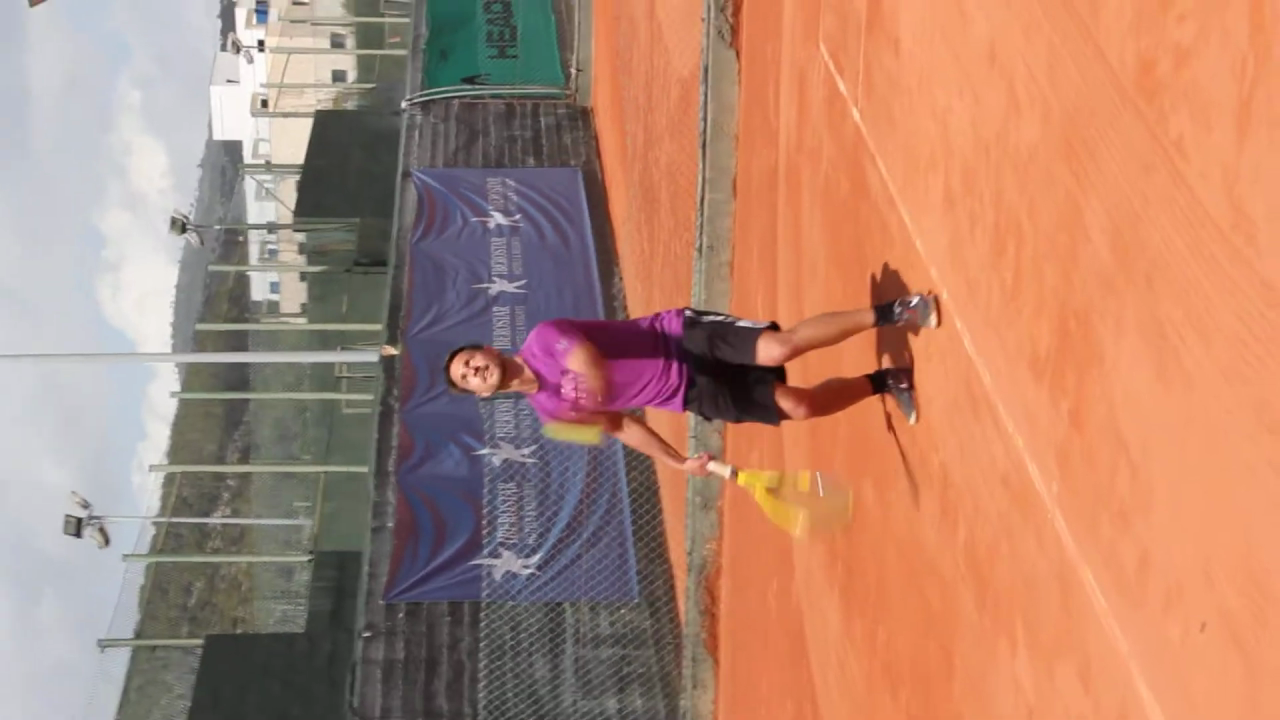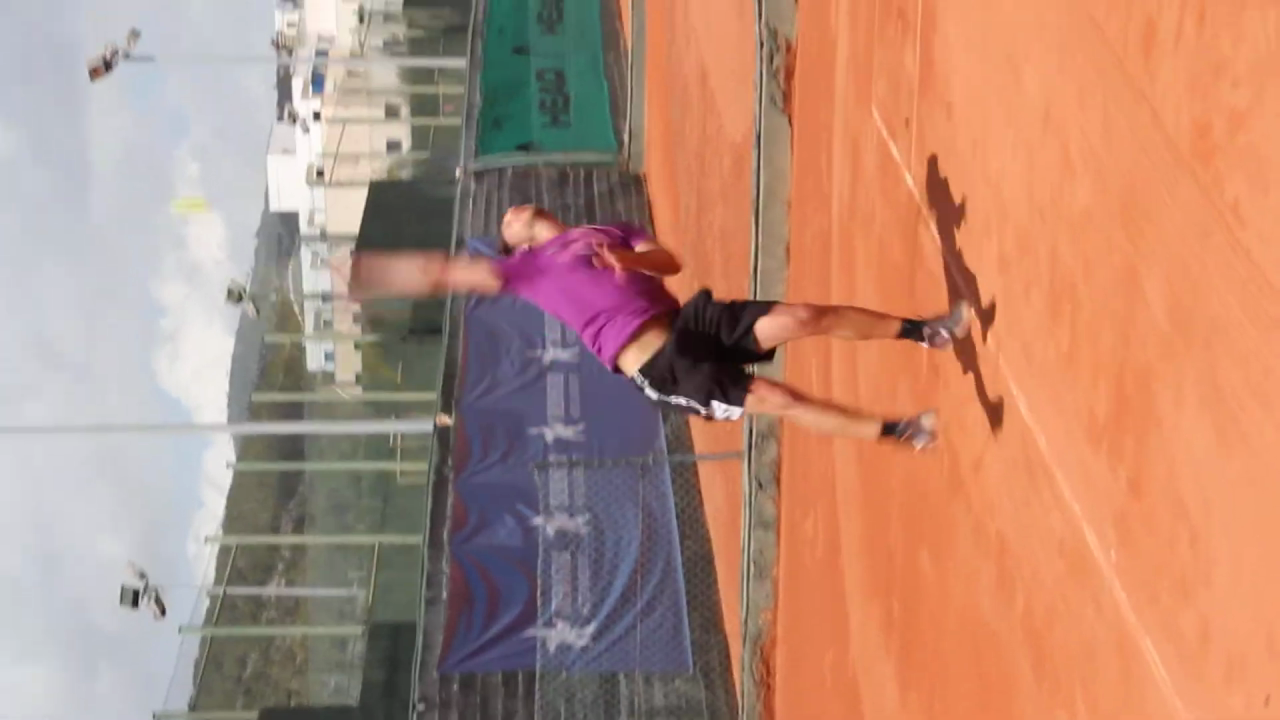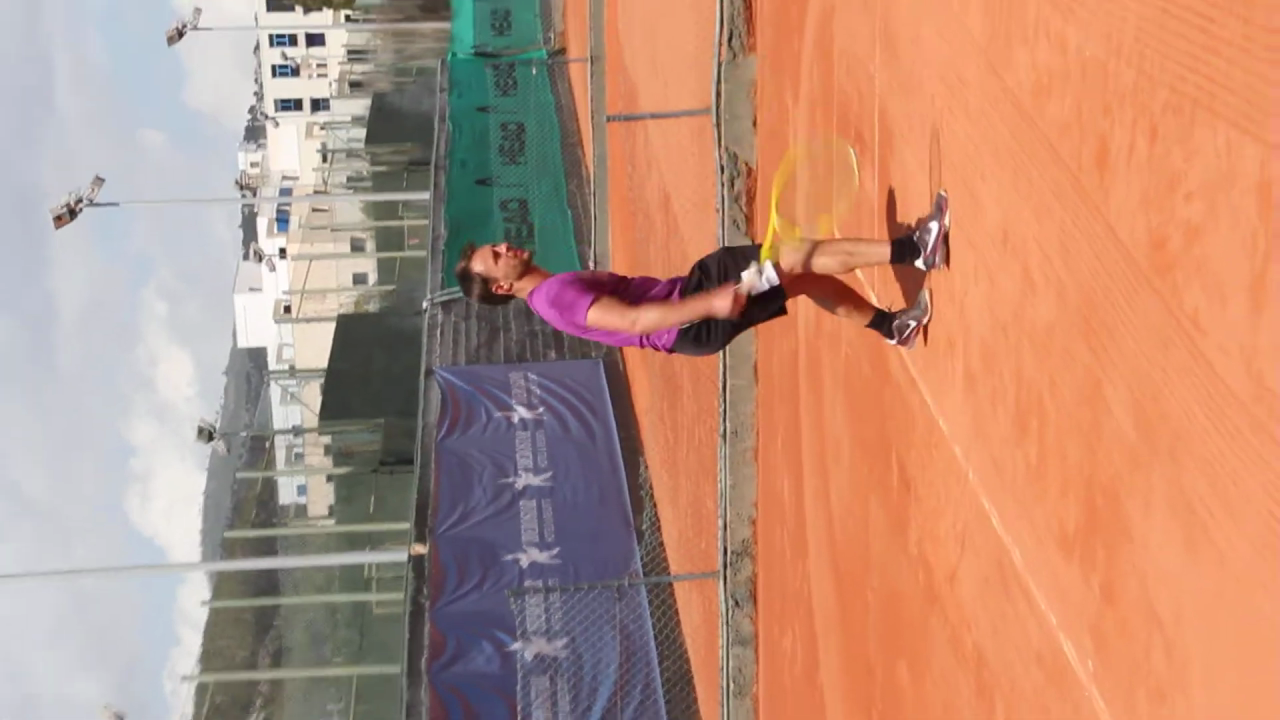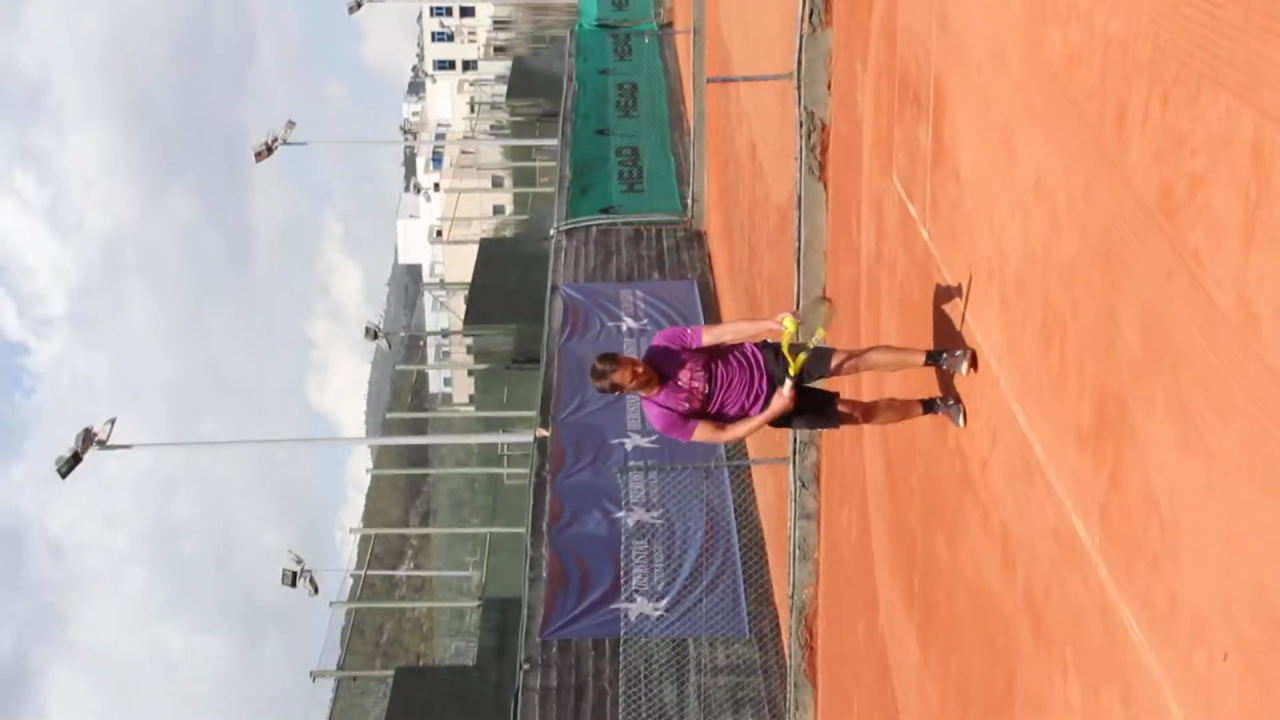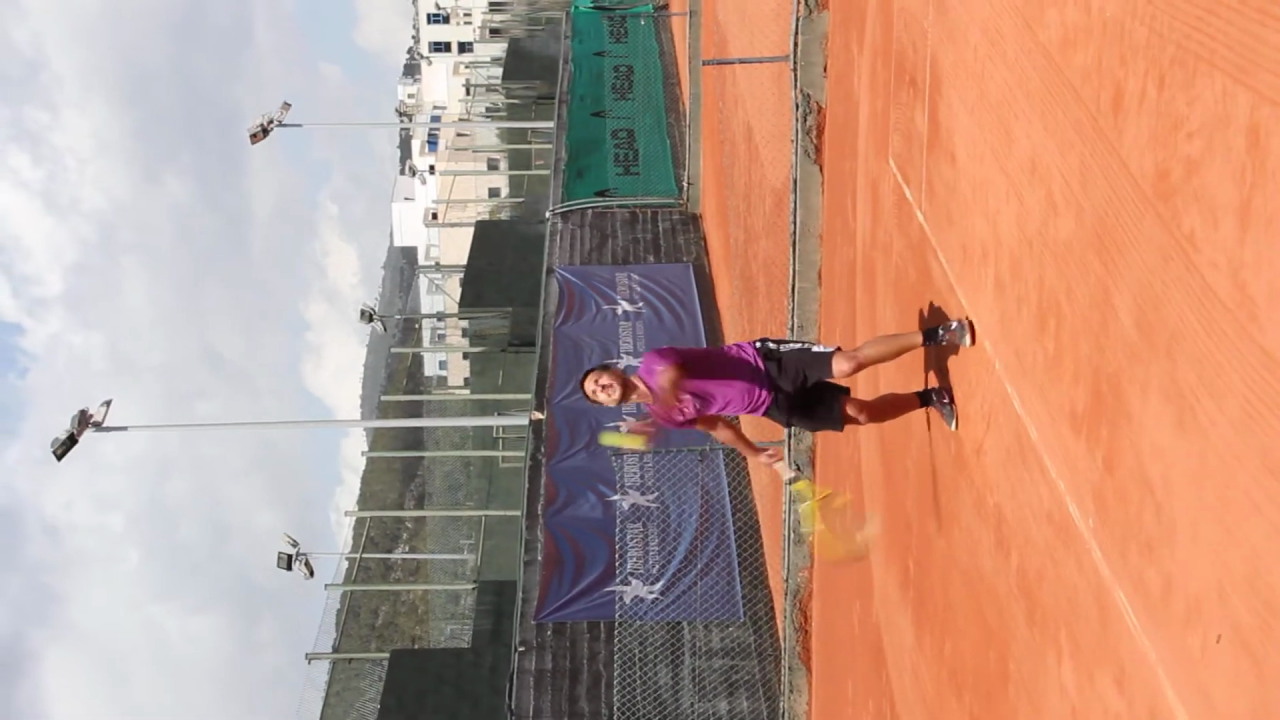
dt=1s
person 1, frame 1
left shoulder: (542, 341)
right shoulder: (549, 410)
left elbow: (588, 358)
right elbow: (620, 425)
left wrist: (593, 386)
right wrist: (677, 463)
left hip: (684, 337)
right hip: (693, 393)
left knee: (779, 347)
right knee: (799, 406)
left ankle: (892, 312)
right ankle: (884, 381)
person 1, frame 2
left shoulder: (609, 235)
right shoulder: (527, 265)
left elbow: (670, 264)
right elbow: (447, 273)
left wrist: (630, 259)
right wrist: (379, 270)
left hip: (689, 323)
right hip: (663, 371)
left knee: (797, 320)
right knee: (777, 400)
left ankle: (922, 330)
right ankle: (894, 428)
person 1, frame 3
left shoulder: (559, 289)
right shoulder: (555, 298)
right elbow: (635, 320)
right wrist: (709, 303)
left hip: (684, 298)
right hip: (694, 328)
left knee: (804, 274)
right knee: (797, 260)
left ankle: (891, 326)
right ankle: (913, 249)
person 1, frame 4
left shoulder: (663, 344)
right shoulder: (661, 416)
left elbow: (722, 332)
right elbow: (721, 434)
left wrist: (771, 323)
right wrist: (772, 413)
left hip: (766, 359)
right hip: (766, 403)
left knee: (846, 361)
right knee: (856, 413)
left ankle: (940, 358)
right ankle: (934, 406)
person 1, frame 5
left shoulder: (653, 364)
right shoulder: (665, 416)
left elbow: (672, 382)
left wrist: (659, 410)
right wrist: (754, 453)
left hip: (765, 362)
right hip: (775, 404)
left knee: (847, 364)
right knee: (861, 413)
left ankle: (938, 335)
right ankle: (930, 398)
